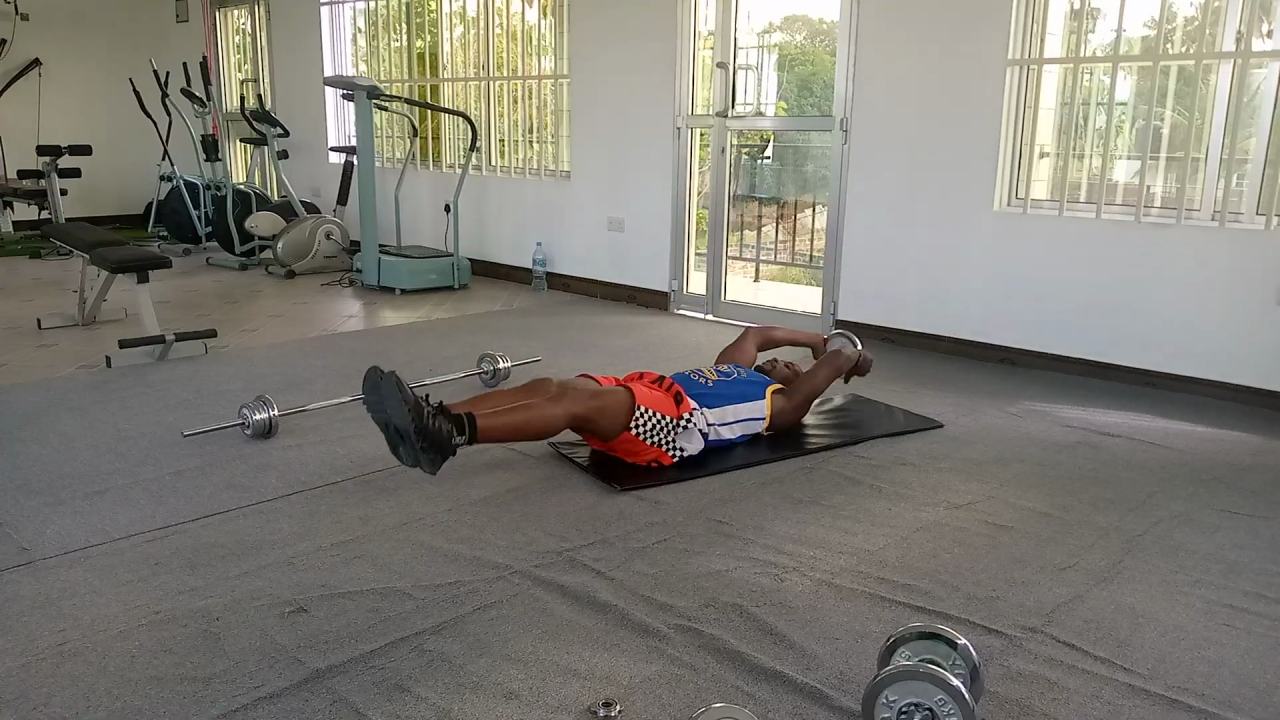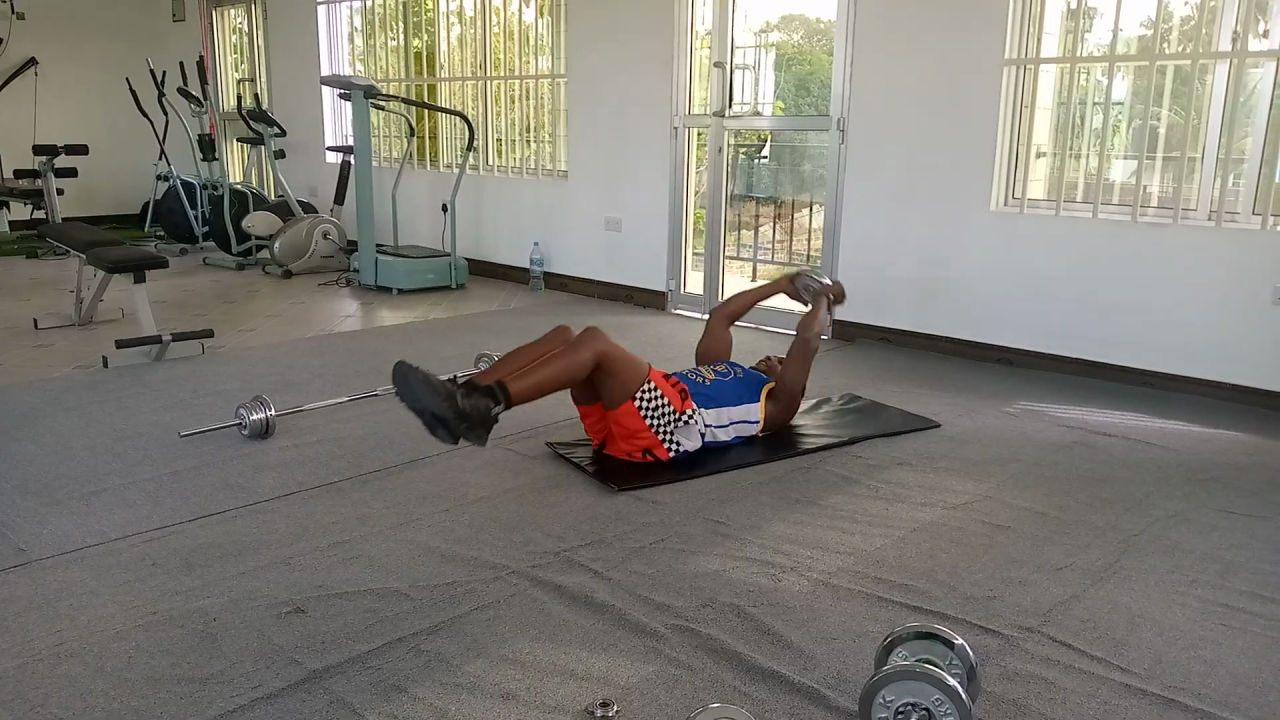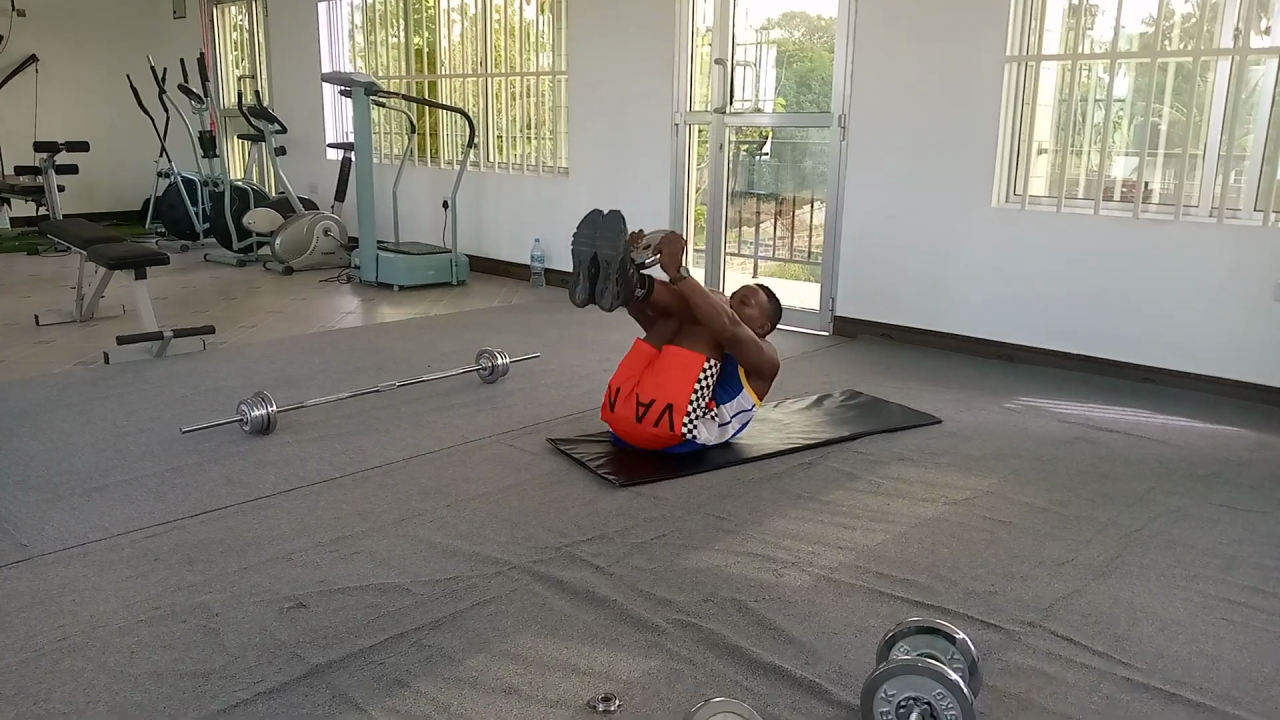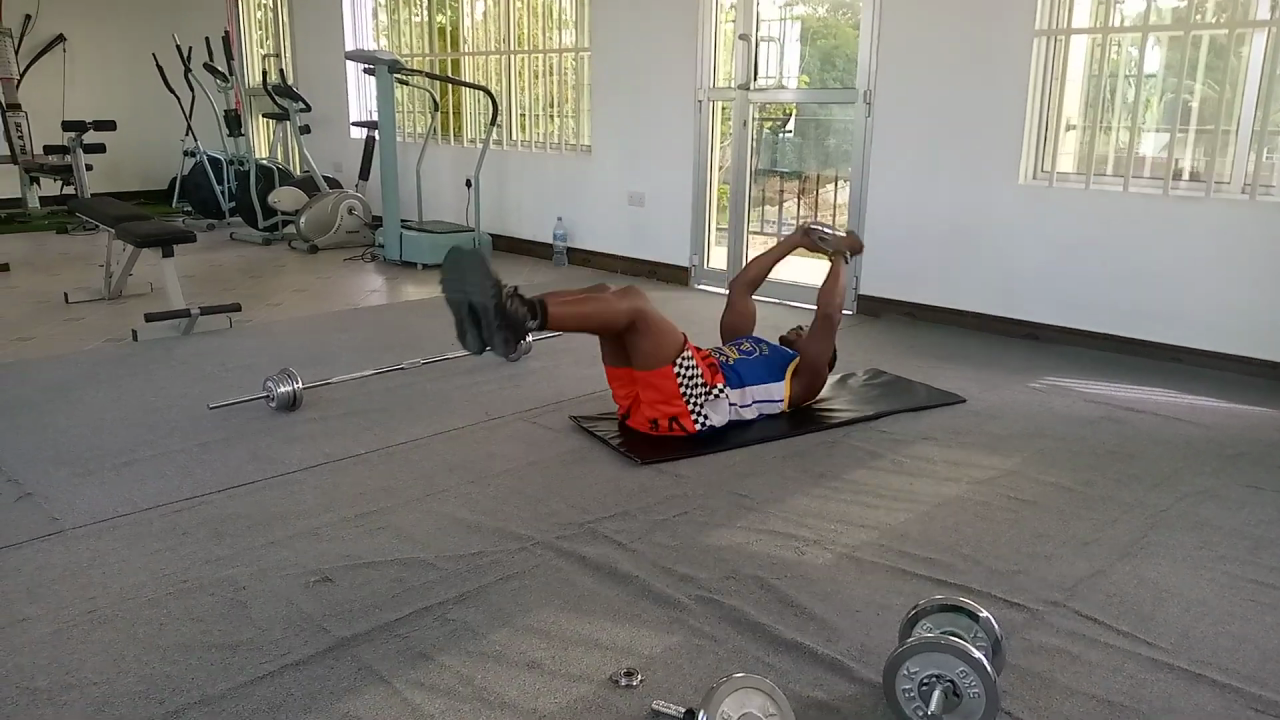
dt=0.5s
person 1, frame 1
left shoulder: (783, 406)
right shoulder: (736, 371)
left elbow: (834, 361)
right elbow: (757, 333)
left wrist: (848, 356)
right wrist: (815, 340)
left hip: (672, 423)
right hip: (647, 391)
left knee: (572, 399)
right knee: (546, 388)
left ankle: (445, 435)
right ankle: (436, 421)
person 1, frame 2
left shoulder: (776, 404)
right shoulder: (723, 371)
left elbow: (804, 346)
right elbow: (721, 315)
left wrist: (821, 303)
right wrist: (780, 285)
left hip: (664, 430)
right hip: (616, 424)
left knee: (593, 341)
right knee: (562, 335)
left ankle: (484, 406)
right ankle: (468, 395)
person 1, frame 3
left shoulder: (762, 361)
right shoulder: (711, 348)
left elbow: (727, 327)
right elbow: (641, 310)
left wrist: (676, 271)
left hip: (670, 425)
right hip: (623, 410)
left knee: (707, 310)
left ankle: (623, 282)
right ankle: (599, 280)
person 1, frame 4
left shoulder: (801, 378)
right shoulder: (748, 345)
left elbow: (828, 317)
right elbow: (741, 287)
left wrist: (839, 259)
right wrist: (792, 242)
left hip: (689, 407)
right hip: (642, 398)
left knee: (630, 301)
right knee: (604, 297)
left ankle: (522, 315)
right ankle: (504, 316)
